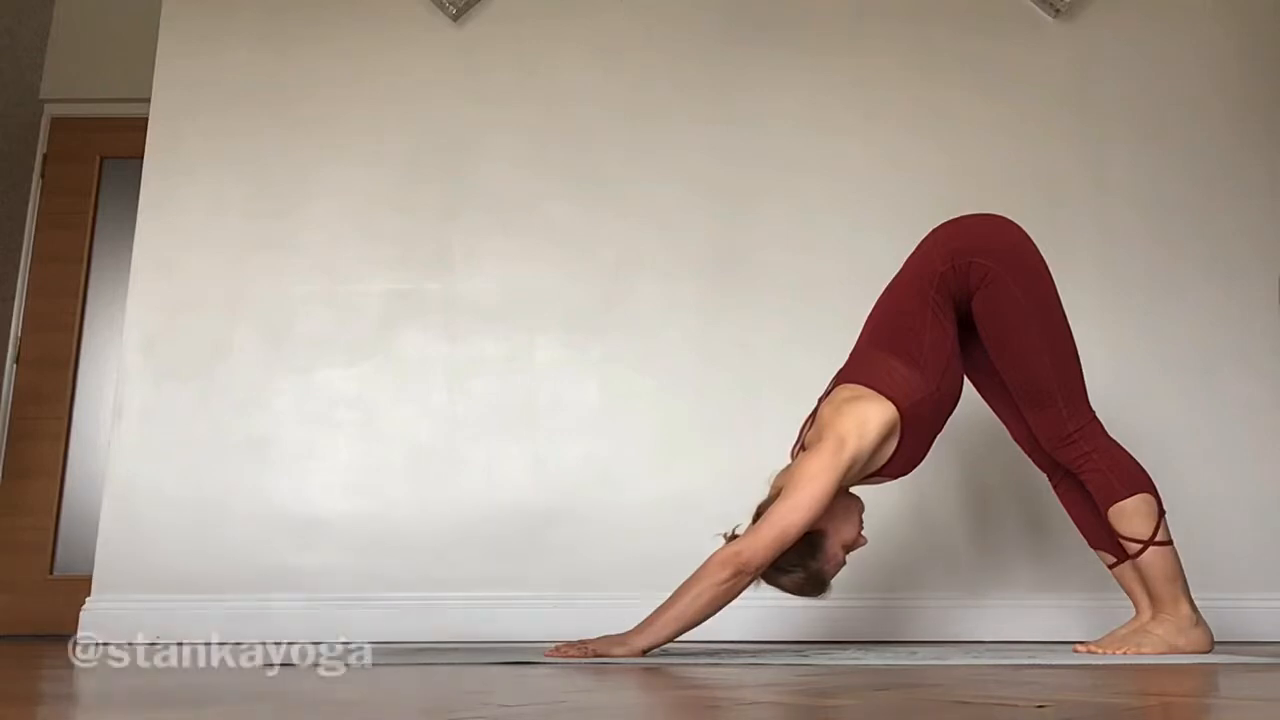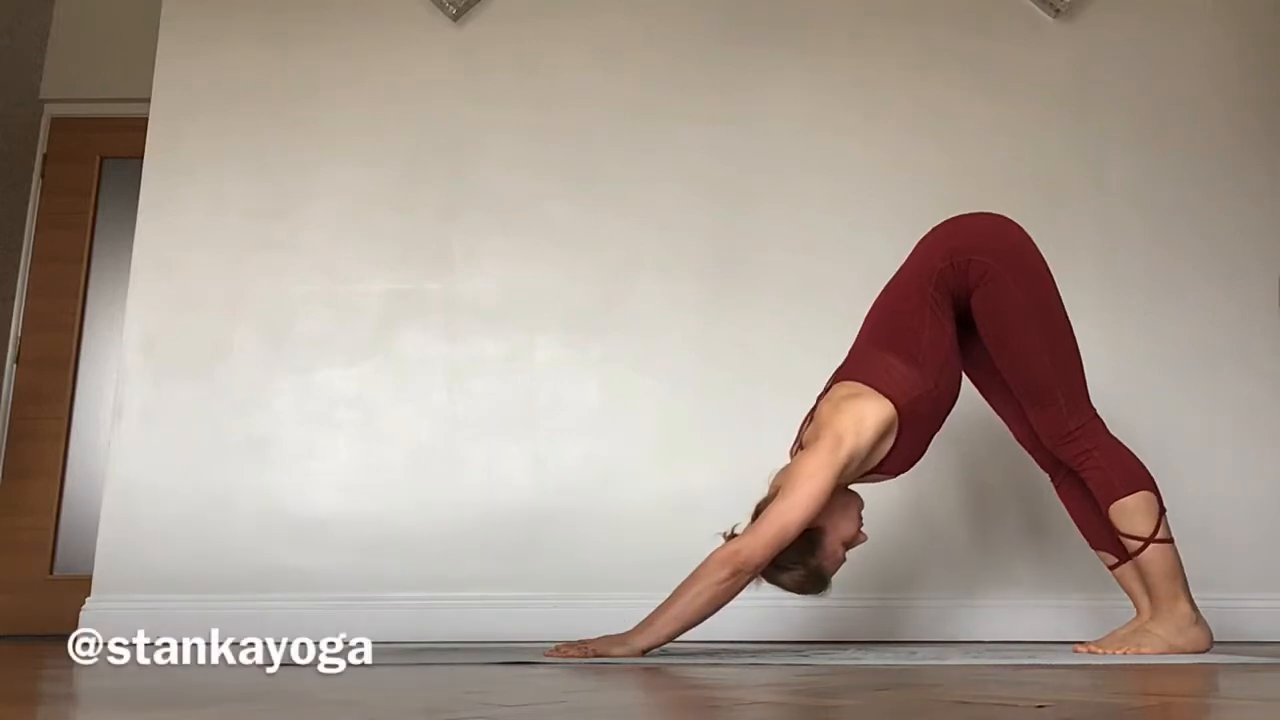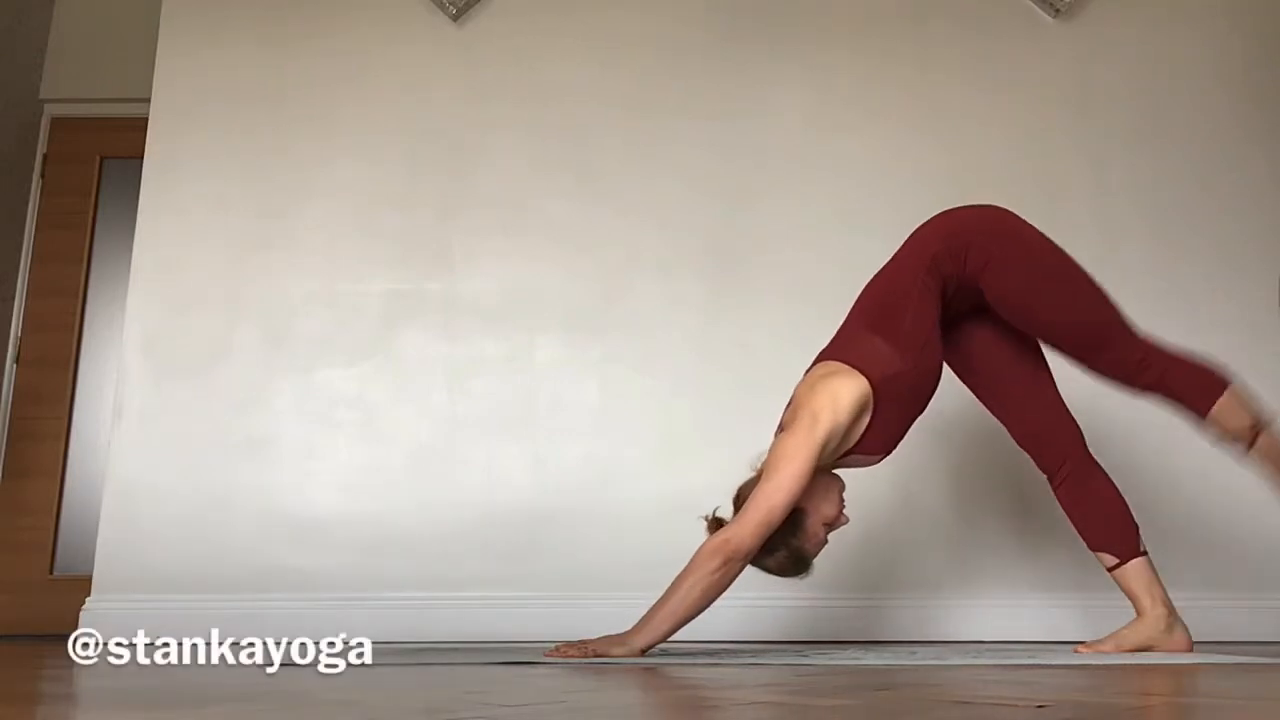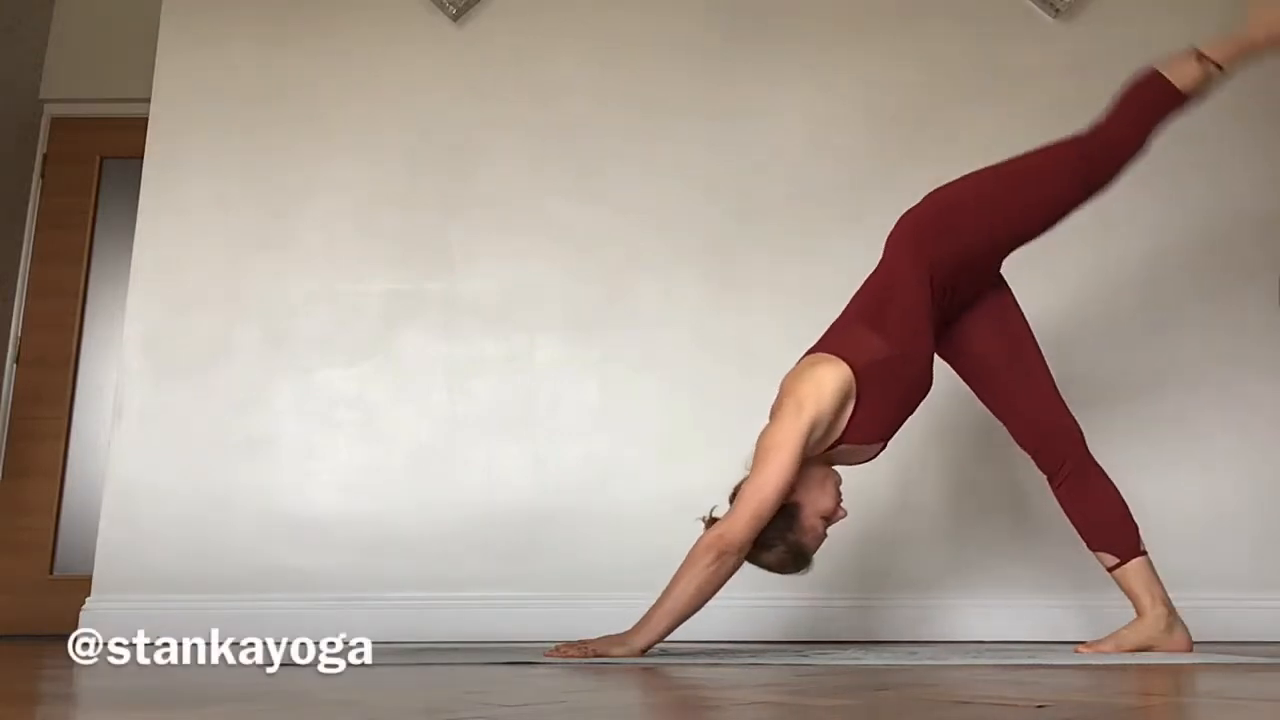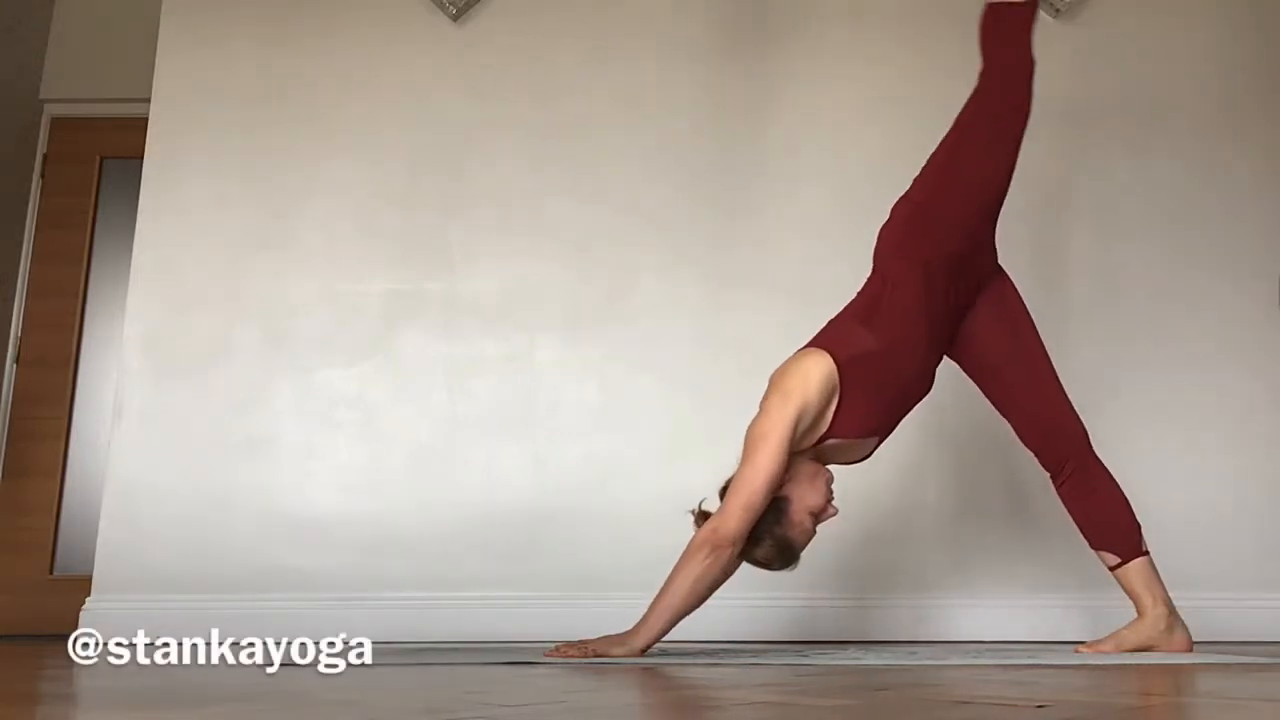
dt=0.5s
person 1, frame 1
left shoulder: (835, 455)
right shoulder: (819, 465)
left elbow: (740, 560)
right elbow: (741, 562)
left wrist: (634, 640)
right wrist: (636, 638)
left hip: (977, 260)
right hip: (960, 291)
left knee: (1071, 436)
right knee: (1054, 452)
left ankle: (1180, 616)
right ankle: (1151, 613)
person 1, frame 2
left shoulder: (831, 453)
right shoulder: (818, 464)
left elbow: (738, 559)
right elbow: (740, 560)
left wrist: (635, 639)
right wrist: (637, 639)
left hip: (976, 258)
right hip: (959, 290)
left knee: (1071, 431)
right knee: (1055, 449)
left ankle: (1179, 613)
right ankle: (1153, 612)
person 1, frame 3
left shoulder: (813, 431)
right shoulder: (807, 452)
left elbow: (728, 548)
right elbow: (730, 551)
left wrist: (636, 639)
right wrist: (637, 639)
left hip: (967, 251)
right hip: (952, 298)
left knee: (1126, 358)
right knee: (1059, 451)
right ankle: (1158, 618)
person 1, frame 4
left shoulder: (800, 425)
left elbow: (724, 541)
right elbow: (734, 546)
left wrist: (638, 638)
right wrist: (640, 639)
left hip: (946, 251)
right hip: (950, 289)
left knee: (1102, 150)
right knee: (1056, 448)
right ankle: (1159, 618)
person 1, frame 5
left shoulder: (791, 407)
left elbow: (720, 538)
right elbow: (724, 543)
left wrist: (636, 638)
left hip: (935, 259)
right hip: (945, 296)
right knee: (1061, 446)
